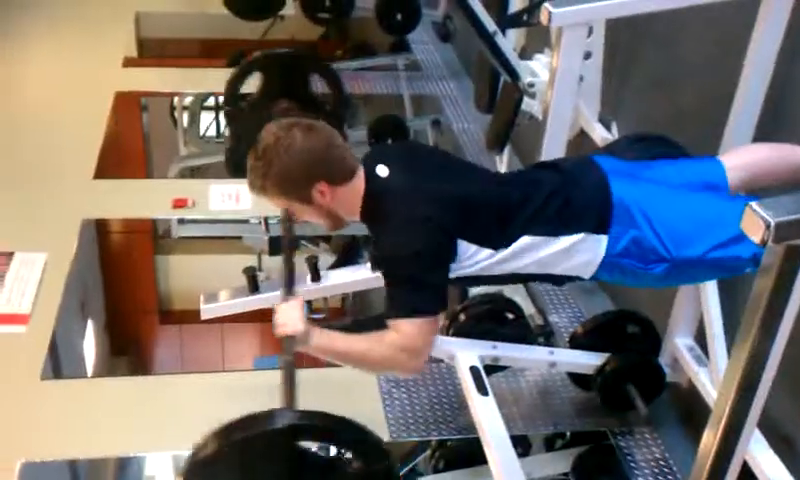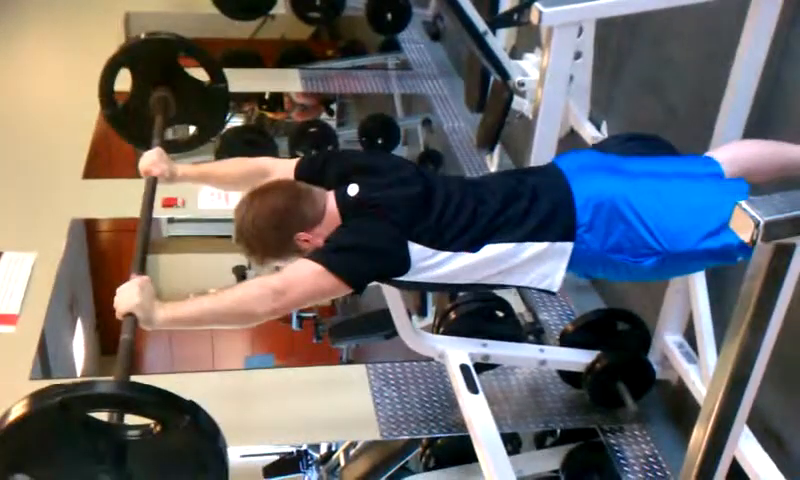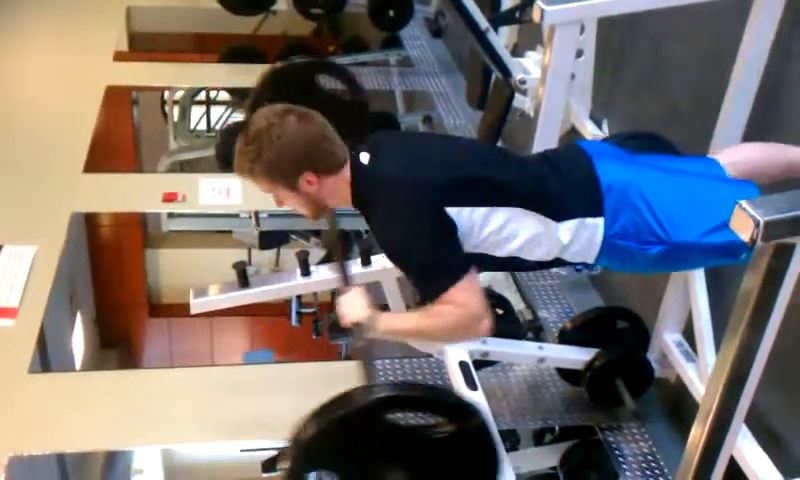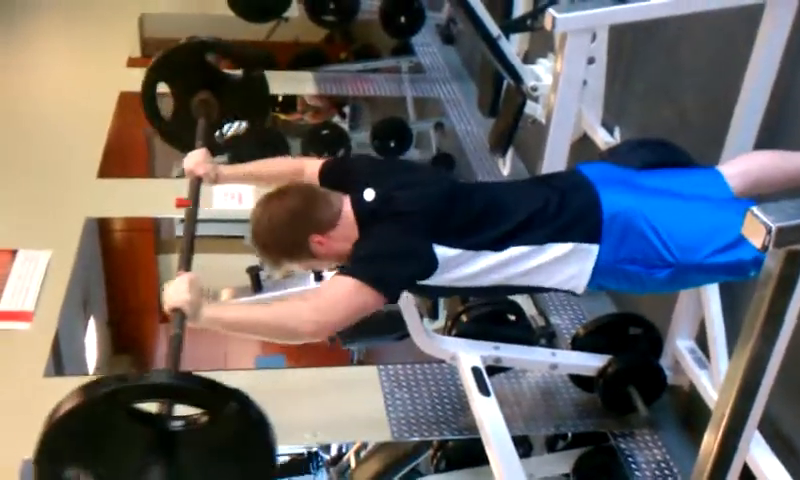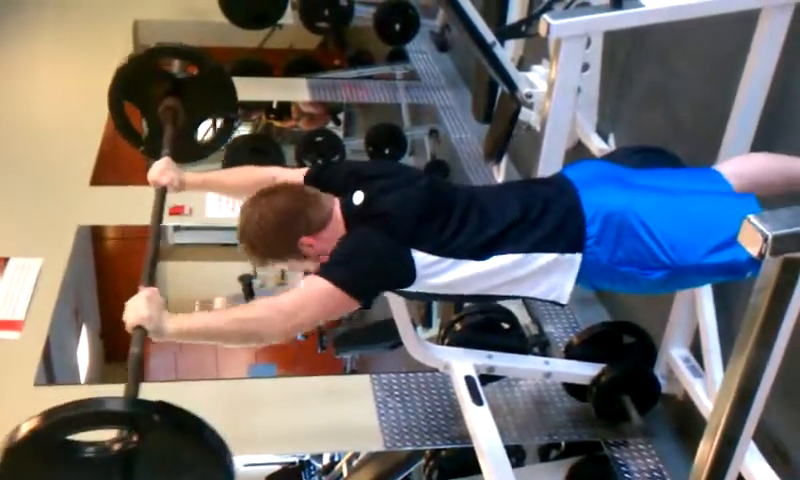
dt=1s
person 1, frame 1
left shoulder: (406, 236)
right shoulder: (384, 159)
left elbow: (408, 353)
left wrist: (311, 338)
right wrist: (288, 166)
left hip: (612, 234)
right hip: (590, 183)
right knee: (731, 177)
person 1, frame 2
left shoulder: (371, 236)
right shoulder: (348, 170)
left elbow: (276, 297)
right elbow: (267, 169)
left wrist: (157, 310)
right wrist: (179, 169)
left hip: (584, 228)
right hip: (568, 179)
right knee: (717, 171)
person 1, frame 3
left shoulder: (403, 218)
right shoulder: (372, 152)
left elbow: (472, 319)
left wrist: (374, 320)
left hip: (603, 216)
right hip: (585, 170)
right knee: (719, 173)
person 1, frame 4
left shoulder: (394, 238)
right shoulder: (362, 177)
left elbow: (315, 318)
right elbow: (298, 168)
left wrist: (202, 310)
right wrist: (220, 171)
left hip: (603, 236)
right hip: (585, 192)
right knee: (726, 184)
person 1, frame 5
left shoulder: (374, 245)
right shoulder: (352, 179)
left elbow: (281, 319)
right elbow: (273, 179)
left wrist: (166, 323)
right wrist: (187, 178)
left hip: (593, 238)
right hip: (578, 192)
right knee: (723, 183)
